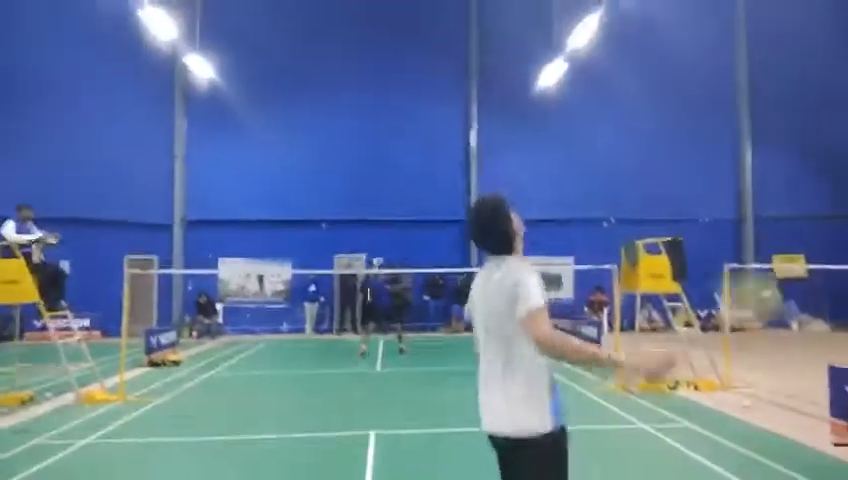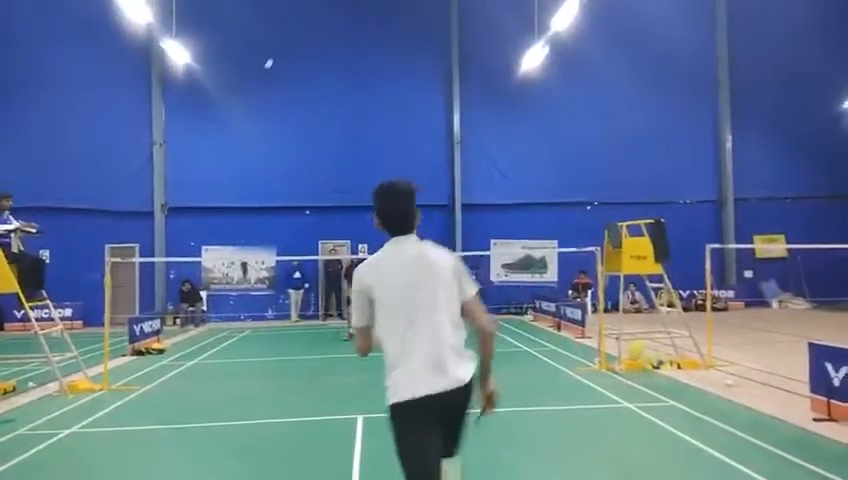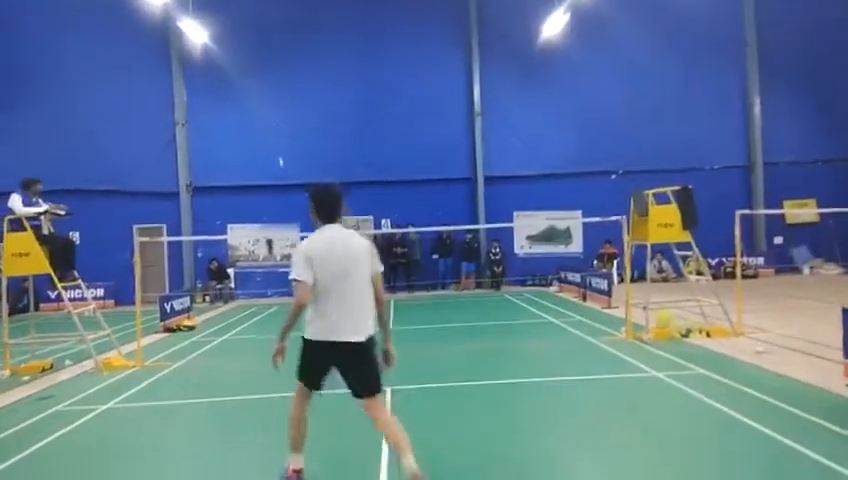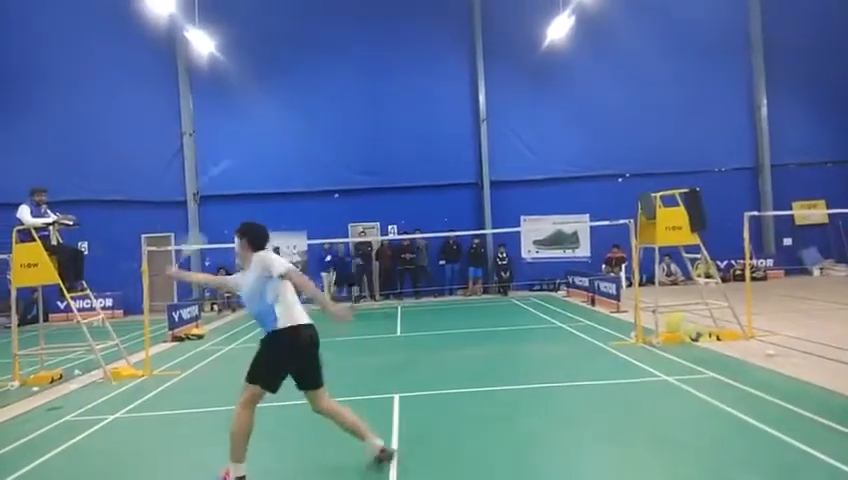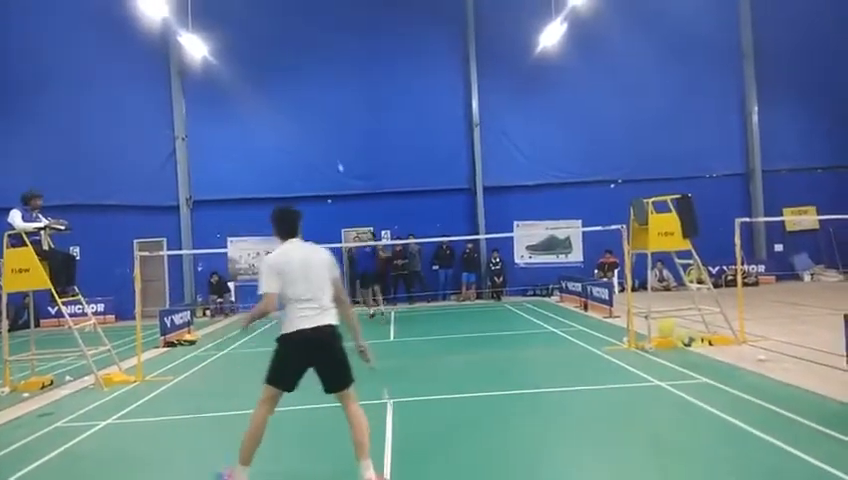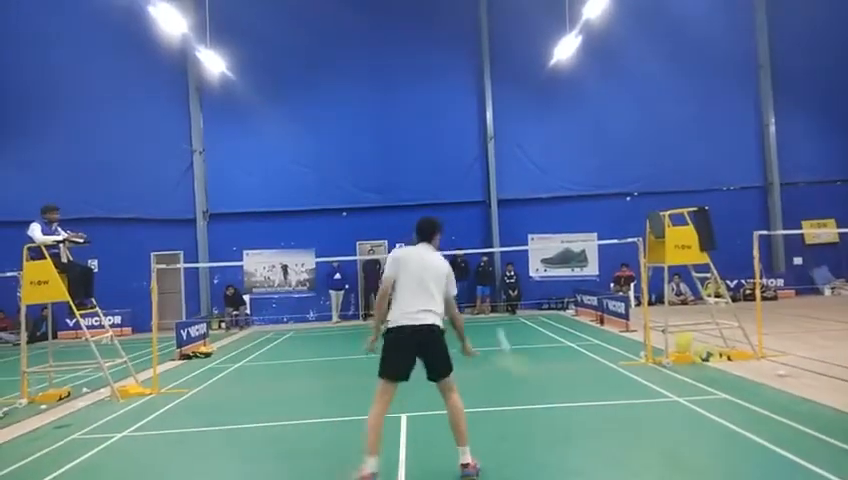
dt=0.7s
person 1, frame 1
left shoulder: (481, 283)
right shoulder: (522, 279)
right elbow: (545, 339)
right wrist: (625, 364)
left hip: (497, 419)
right hip: (532, 422)
person 1, frame 2
left shoulder: (365, 273)
right shoulder: (445, 260)
left elbow: (363, 347)
right elbow: (485, 327)
right wrist: (486, 379)
left hip: (408, 393)
right hip: (456, 383)
person 1, frame 3
left shoulder: (307, 248)
right shoulder: (364, 244)
left elbow: (301, 300)
right elbow: (380, 298)
left wrist: (281, 339)
right wrist: (387, 340)
left hip: (320, 337)
right hip: (359, 336)
left knee: (301, 396)
right knee: (378, 409)
person 1, frame 4
left shoulder: (264, 259)
right shoulder: (245, 278)
left elbow: (297, 277)
right elbow: (214, 281)
left wrist: (329, 306)
right wrist: (179, 274)
left hip: (291, 333)
right hip: (303, 335)
left knee: (247, 402)
right knee: (321, 402)
right ankle: (375, 445)
person 1, frame 5
left shoulder: (273, 260)
right shoulder: (323, 254)
left elbow: (268, 306)
right elbow: (342, 299)
left wrist: (248, 319)
right wrist: (358, 339)
left hip: (295, 336)
right hip: (327, 333)
left knee: (266, 403)
right knee: (351, 402)
person 1, frame 6
left shoulder: (398, 255)
right shoulder: (443, 263)
left elbow: (383, 294)
right elbow: (452, 310)
left wrist: (375, 332)
right wrist: (464, 342)
left hip: (400, 330)
right hip: (431, 330)
left knee: (381, 399)
right knee: (450, 392)
